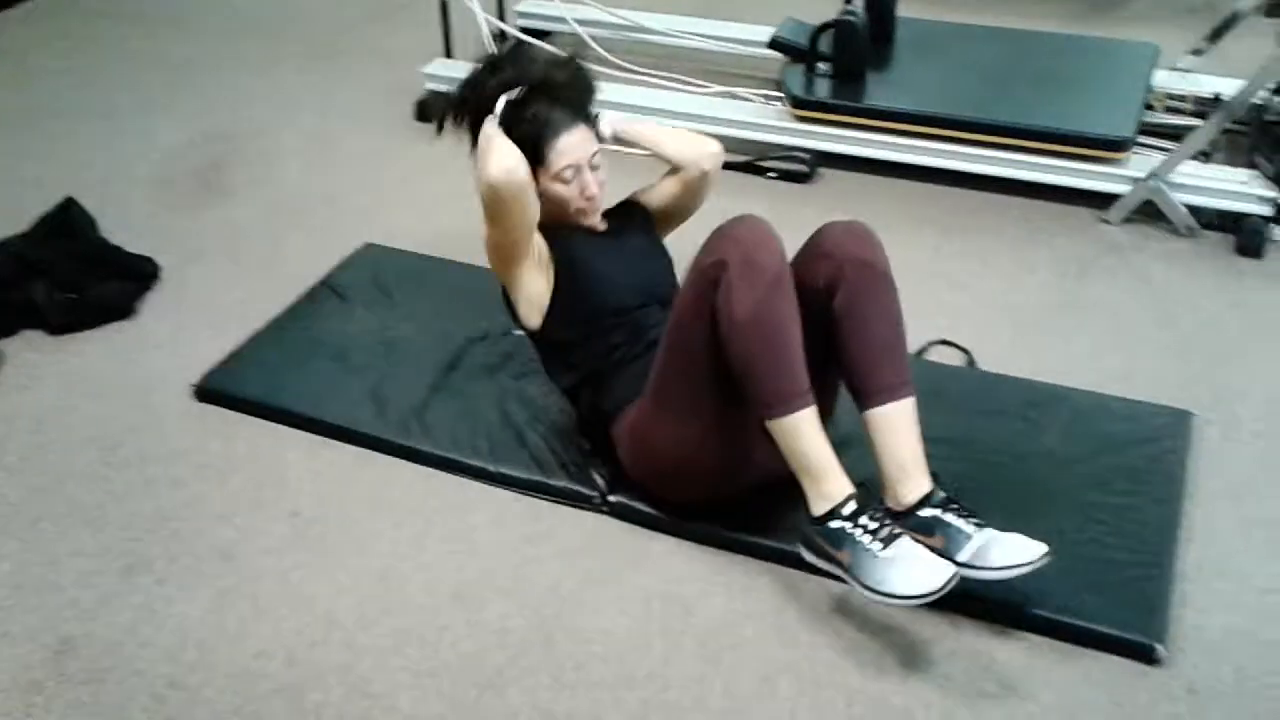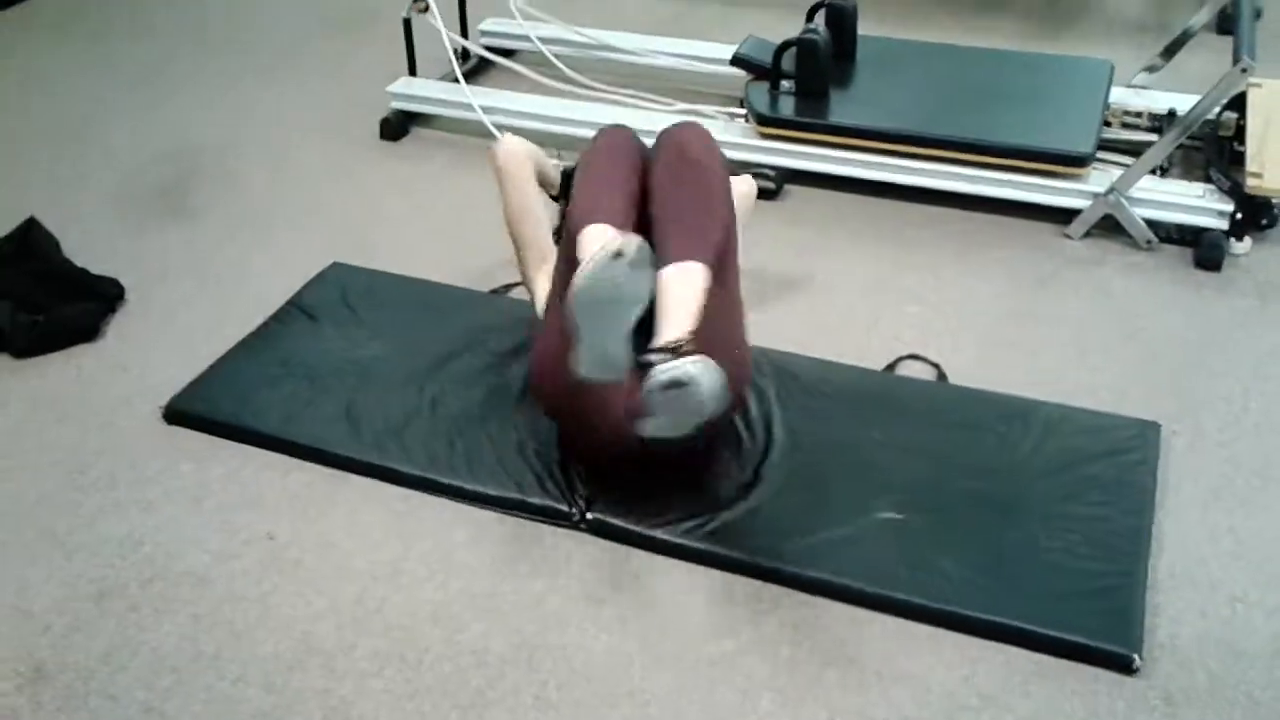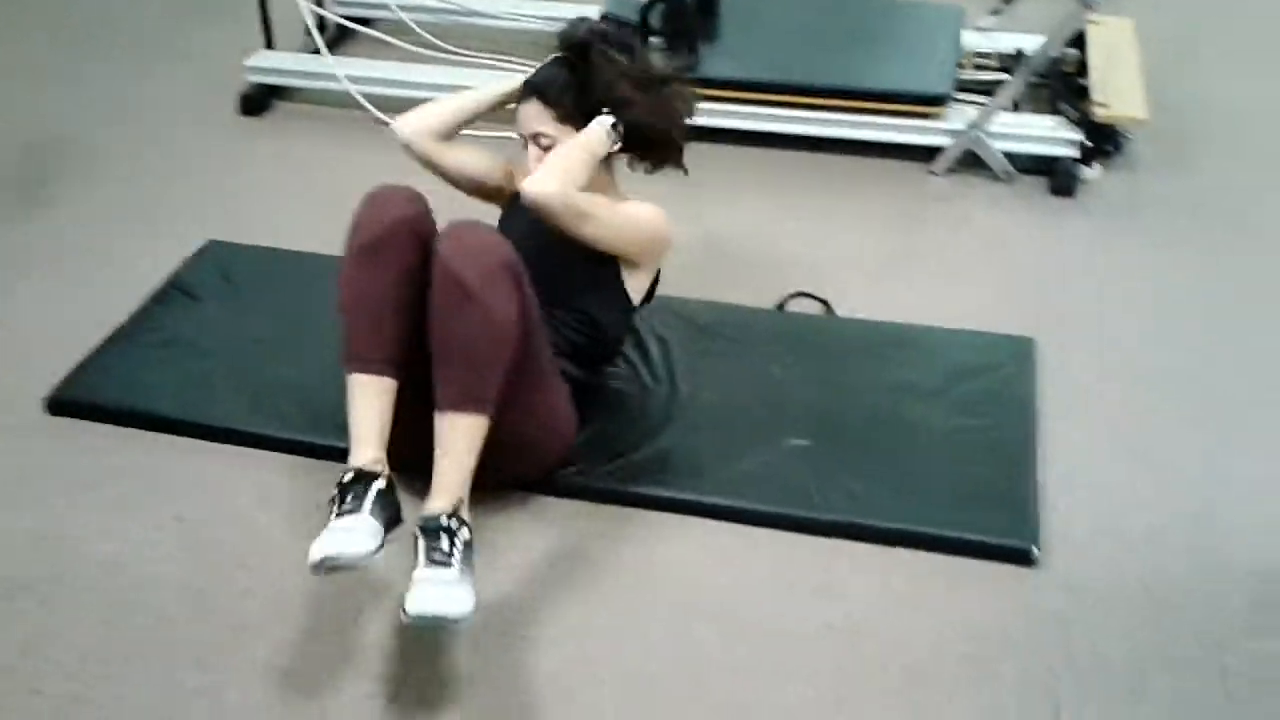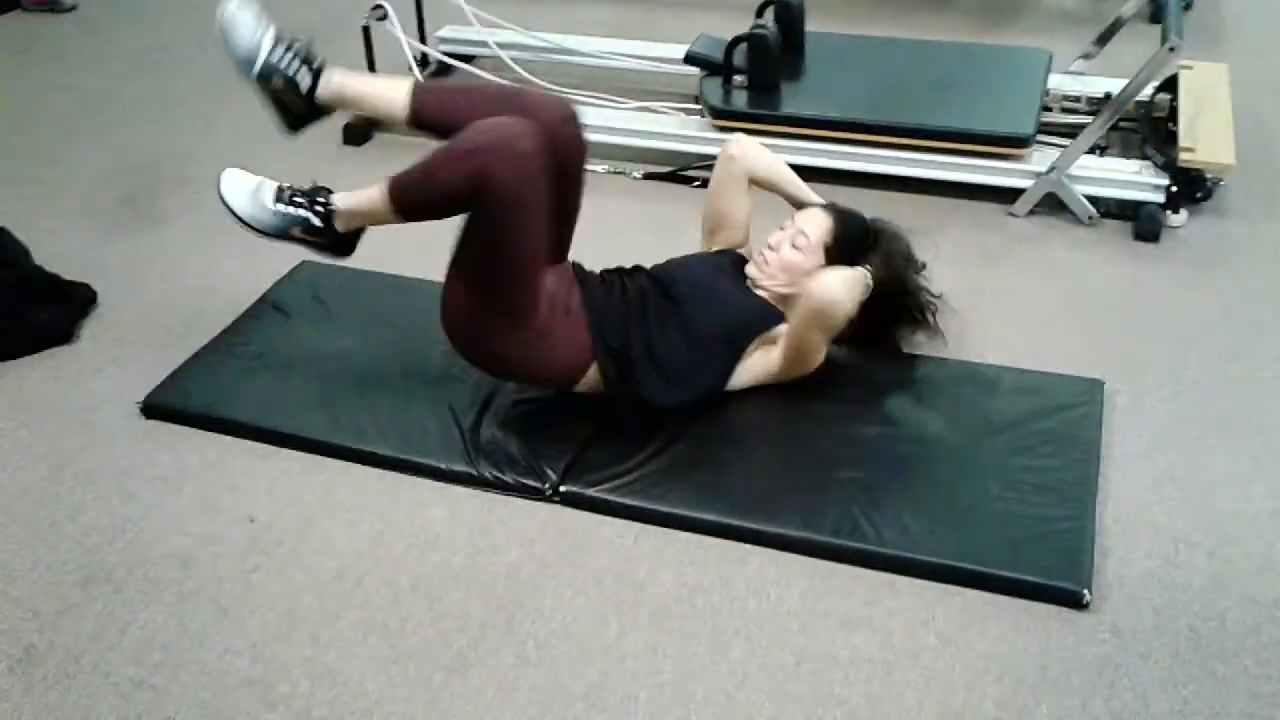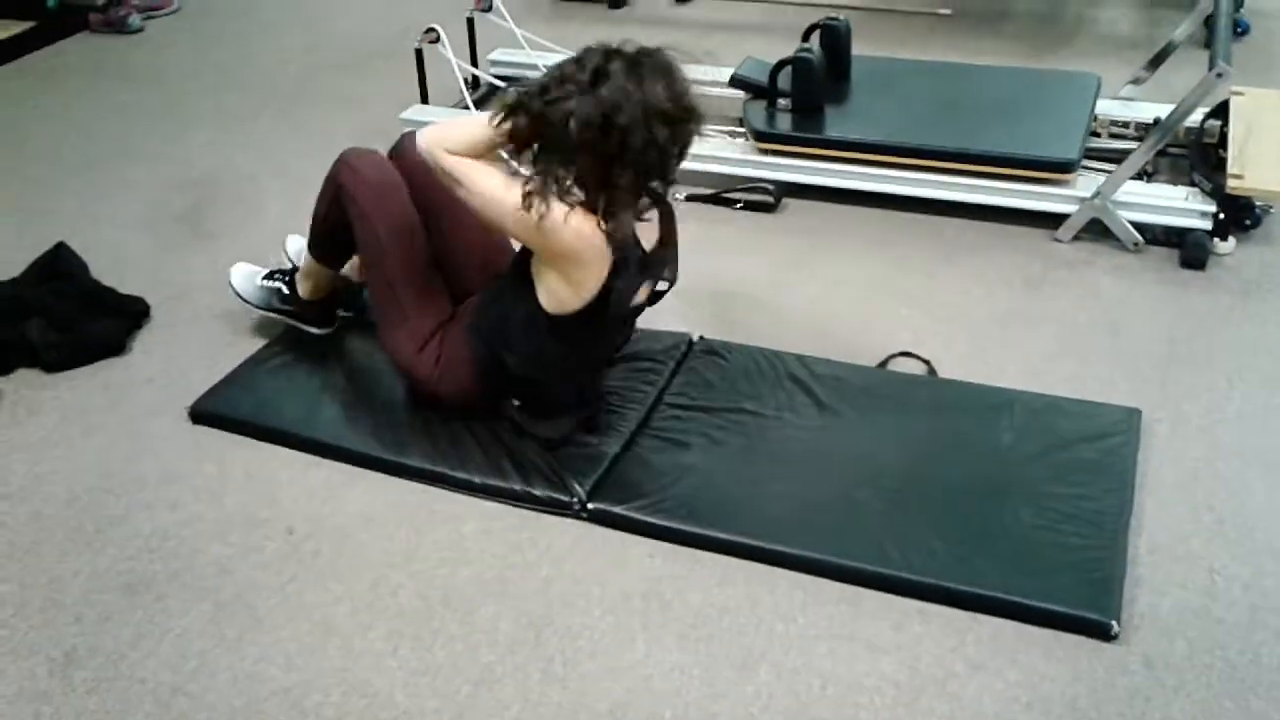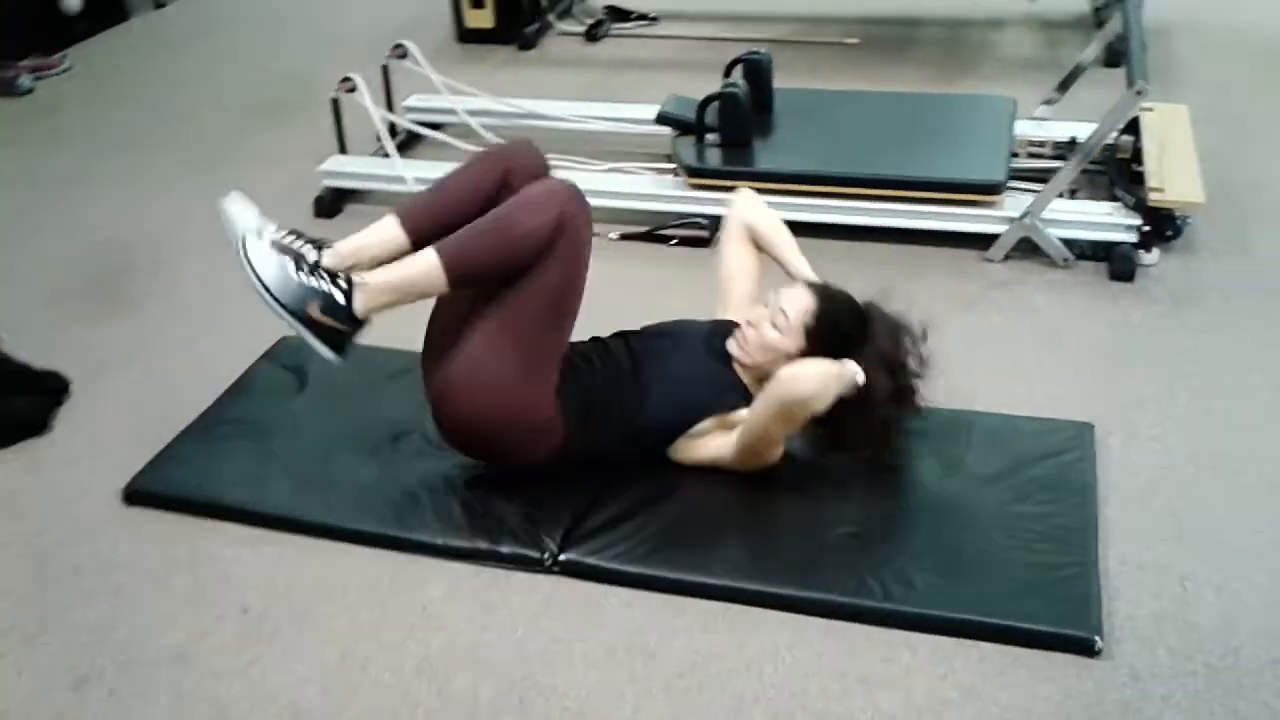
dt=0.7s
person 1, frame 1
left shoulder: (635, 218)
right shoulder: (529, 255)
left elbow: (705, 159)
right elbow: (502, 179)
left wrist: (611, 126)
right wrist: (494, 128)
left hip: (762, 419)
right hip: (677, 447)
left knee: (845, 246)
right knee: (746, 241)
left ankle: (915, 501)
right ankle: (834, 513)
person 1, frame 2
right shoulder: (552, 268)
left elbow: (743, 186)
right elbow: (511, 152)
left hip: (678, 394)
right hip: (593, 400)
left knee: (685, 142)
right knee: (615, 147)
left ankle: (673, 359)
right ankle: (601, 314)
person 1, frame 3
left shoulder: (645, 228)
right shoulder: (520, 185)
left elbow: (547, 193)
right elbow: (412, 131)
left wrist: (601, 126)
right wrist: (520, 87)
left hip: (522, 428)
right hip: (426, 397)
left knee: (470, 248)
right knee: (392, 210)
left ankle: (449, 520)
right ankle: (369, 482)
person 1, frame 4
left shoulder: (785, 348)
right shoulder: (728, 258)
left elbow: (828, 297)
right elbow: (738, 152)
left wrist: (861, 271)
right wrist: (818, 206)
left hip: (527, 337)
right hip: (555, 297)
left knee: (504, 142)
right knee: (548, 119)
left ankle: (328, 218)
right ankle: (313, 88)
person 1, frame 5
left shoulder: (575, 234)
right shoulder: (649, 208)
left elbow: (437, 144)
left hip: (455, 363)
right hip: (502, 315)
left knee: (360, 169)
right knee: (406, 154)
left ankle: (306, 295)
right ankle: (343, 277)
person 1, frame 6
left shoulder: (754, 437)
right shoulder: (745, 331)
left elbow: (797, 386)
right elbow: (744, 207)
left wrist: (844, 373)
right wrist: (812, 283)
left hip: (498, 412)
right hip: (480, 366)
left knee: (560, 207)
right knee: (519, 162)
left ankle: (341, 305)
right ankle: (325, 267)
